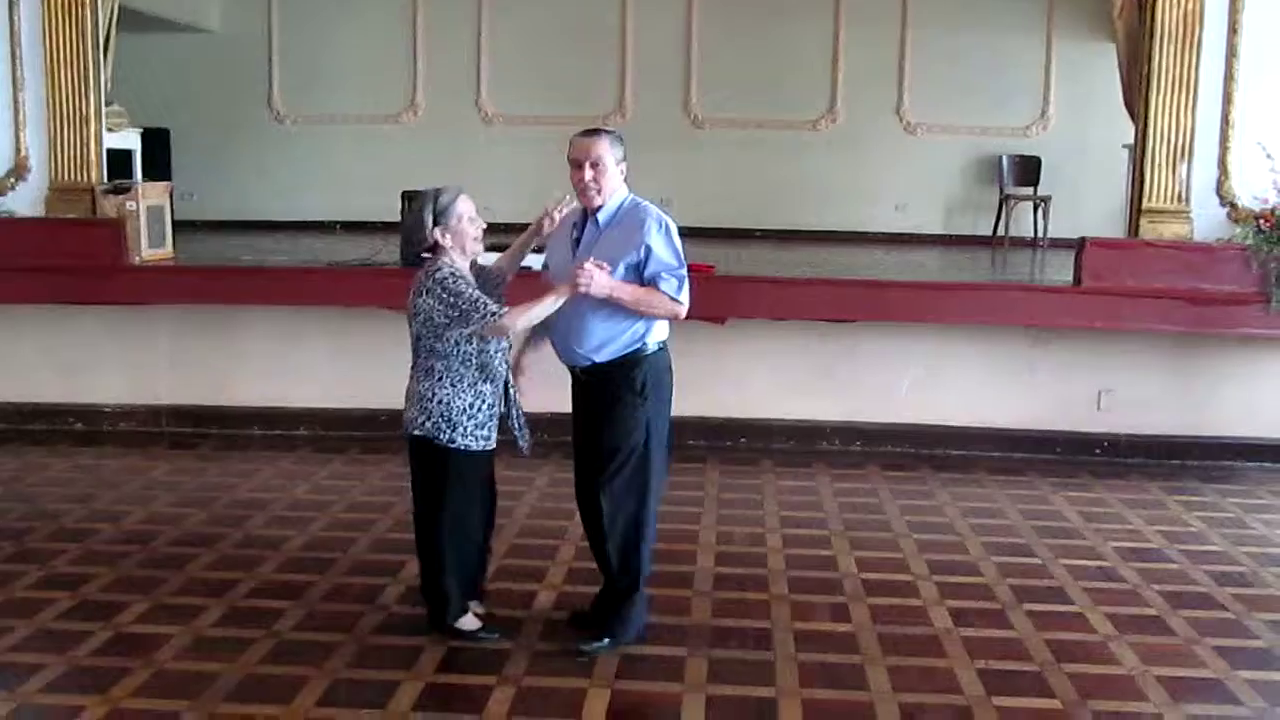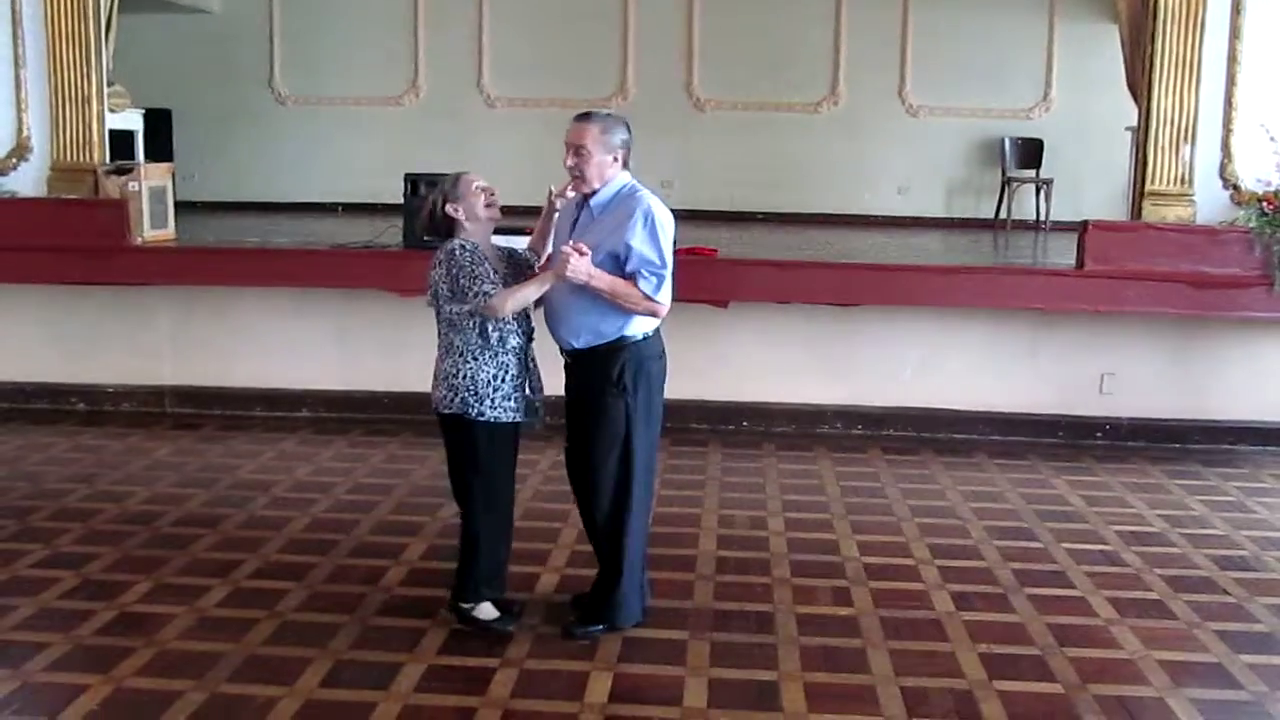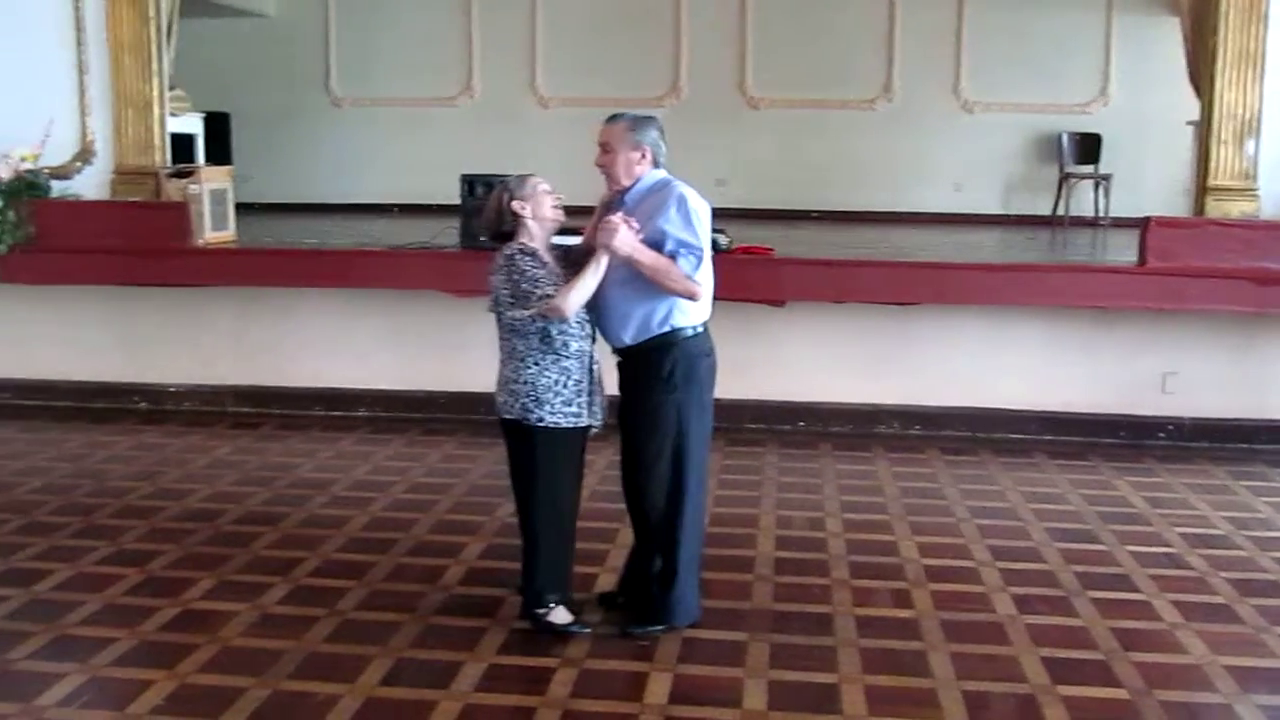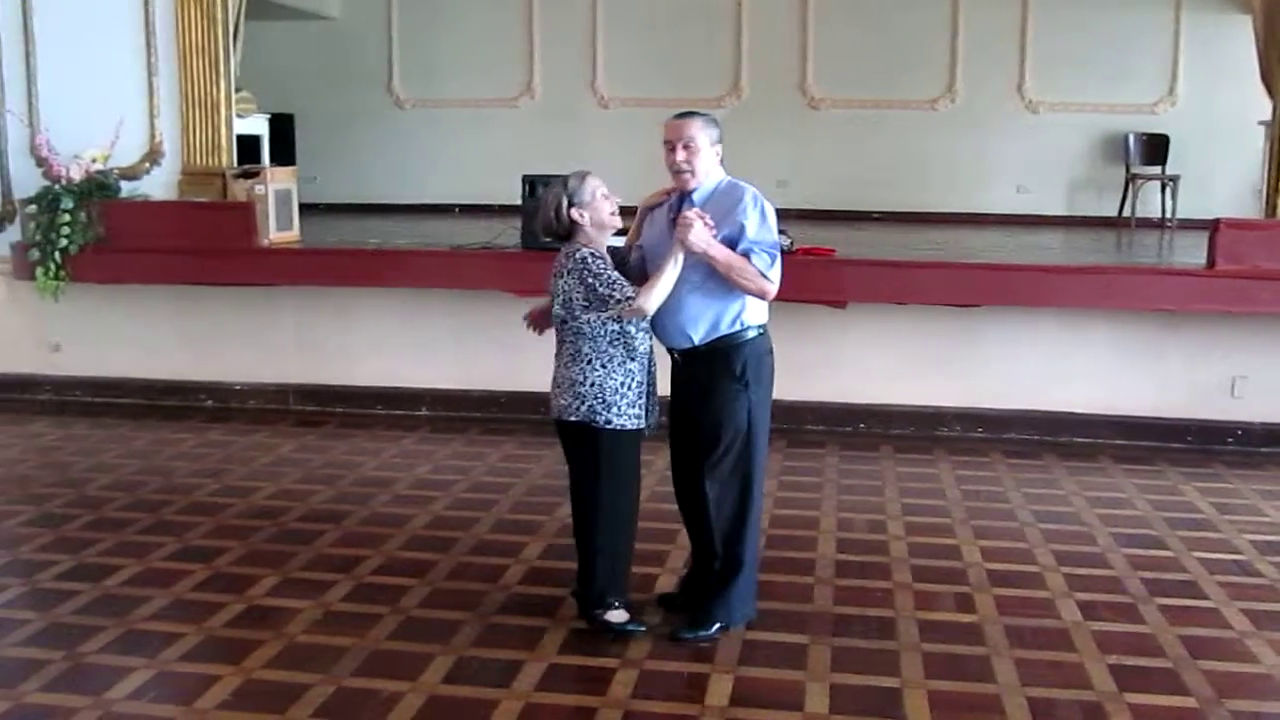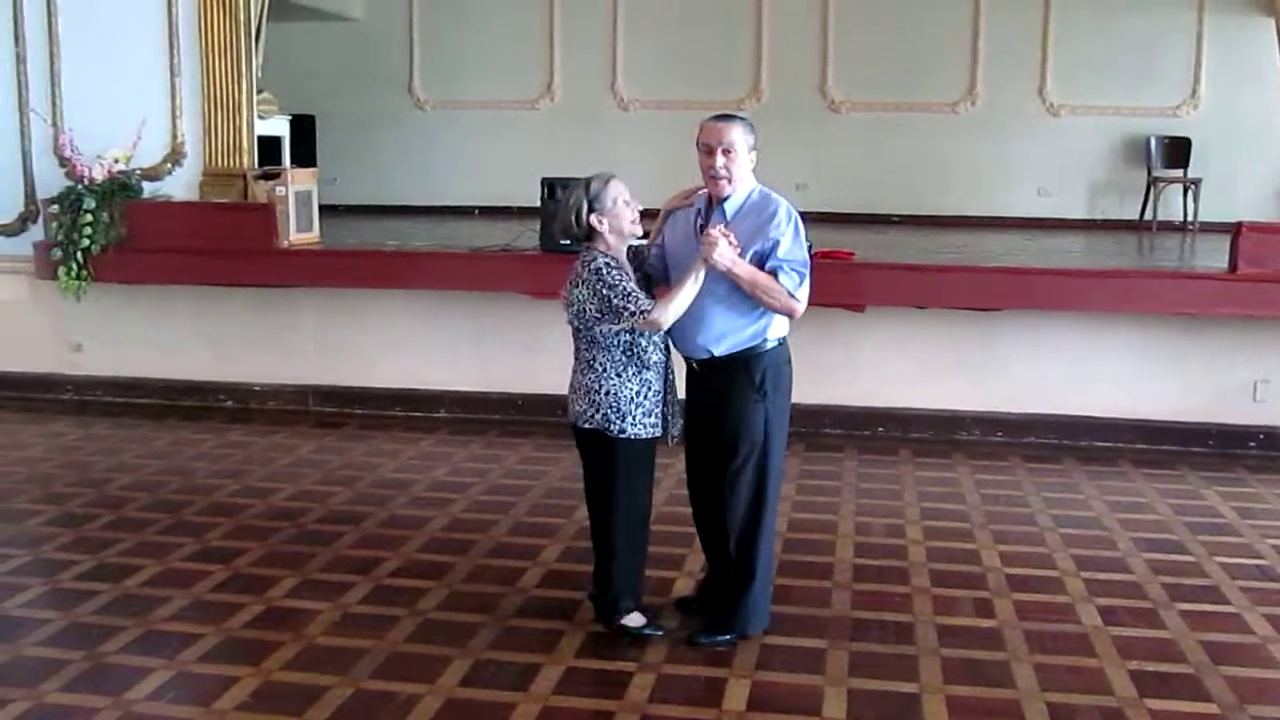
dt=0.5s
person 1, frame 1
left shoulder: (648, 224)
right shoulder: (564, 230)
left elbow: (675, 304)
right elbow: (554, 303)
left wrist: (608, 287)
right wrist: (524, 351)
left hip: (634, 376)
right hip: (586, 377)
left knee: (622, 496)
right knee: (591, 493)
left ankle: (624, 614)
right ankle: (612, 597)
person 1, frame 2
left shoulder: (642, 212)
right shoulder: (577, 208)
left elbow: (656, 302)
left wrist: (589, 274)
left hip: (625, 363)
right hip: (584, 360)
left knee: (618, 484)
right knee: (586, 477)
left ankle: (620, 602)
right ankle: (611, 582)
person 1, frame 3
left shoulder: (676, 201)
right shoulder: (621, 206)
left elbow: (694, 285)
right elbow: (601, 278)
left wrist: (631, 249)
left hip: (674, 357)
right hip: (639, 357)
left knee: (671, 481)
right knee: (641, 477)
left ankle: (673, 602)
right ankle: (640, 583)
person 1, frame 4
left shoulder: (744, 202)
right shoulder: (660, 215)
left elbow: (766, 285)
right elbow: (625, 280)
left wrist: (706, 245)
left hip: (735, 359)
right hip: (687, 361)
left knee: (729, 481)
right knee: (690, 477)
left ankle: (728, 603)
right ankle: (701, 581)
person 1, frame 5
left shoulder: (775, 214)
right shoulder: (681, 216)
left elbow: (793, 302)
right elbow: (647, 277)
left wrist: (730, 263)
left hip: (752, 371)
right hip: (700, 370)
left knee: (747, 491)
right knee: (705, 484)
left ankle: (741, 610)
right ankle: (718, 585)
person 2, frame 1
left shoulder: (462, 274)
right shoulder: (441, 283)
left elbow: (497, 275)
right elbow: (507, 323)
left wrist: (534, 234)
right wrist: (568, 289)
left hip: (468, 420)
right hip: (447, 422)
left knee: (479, 509)
right knee: (451, 515)
left ankle: (465, 593)
right ankle: (448, 610)
person 2, frame 2
left shoulder: (500, 255)
right shoulder: (455, 256)
left elbow: (532, 259)
right elbow: (500, 305)
left wrist: (550, 214)
right wrist: (558, 273)
left hip: (503, 397)
right hip: (473, 400)
left knee: (499, 496)
right knee: (485, 499)
left ankle: (488, 587)
right ankle: (470, 596)
person 2, frame 3
left shoulder: (553, 256)
right shoulder: (513, 261)
left elbow: (587, 263)
right elbow: (563, 305)
right wrist: (607, 251)
left hip: (567, 401)
right hip: (536, 405)
left knee: (561, 500)
right knee: (544, 502)
left ankle: (549, 588)
right ankle: (540, 600)
person 2, frame 4
left shoulder: (596, 258)
right shoulder: (580, 263)
right elbow: (642, 304)
left wrist: (644, 214)
right wrist: (681, 247)
left hip: (614, 403)
right hip: (595, 407)
left knee: (613, 501)
right knee: (603, 502)
left ankle: (598, 589)
right ankle: (598, 601)
person 2, frame 5
left shoulder: (623, 259)
right shoulder: (596, 271)
left elbow: (653, 258)
right elbow: (657, 317)
left wrist: (668, 214)
right wrist: (704, 263)
left hip: (632, 410)
right hip: (612, 414)
left knee: (630, 506)
right knee: (618, 508)
left ankle: (614, 593)
right ankle: (616, 605)
